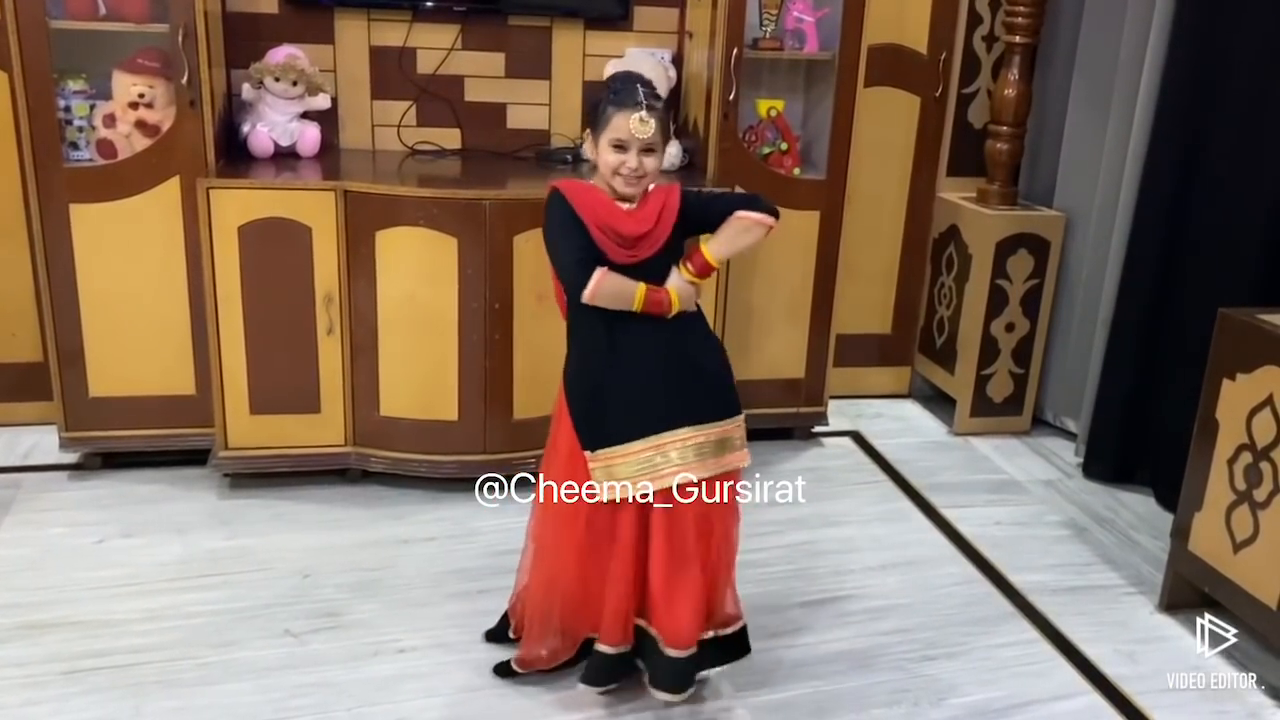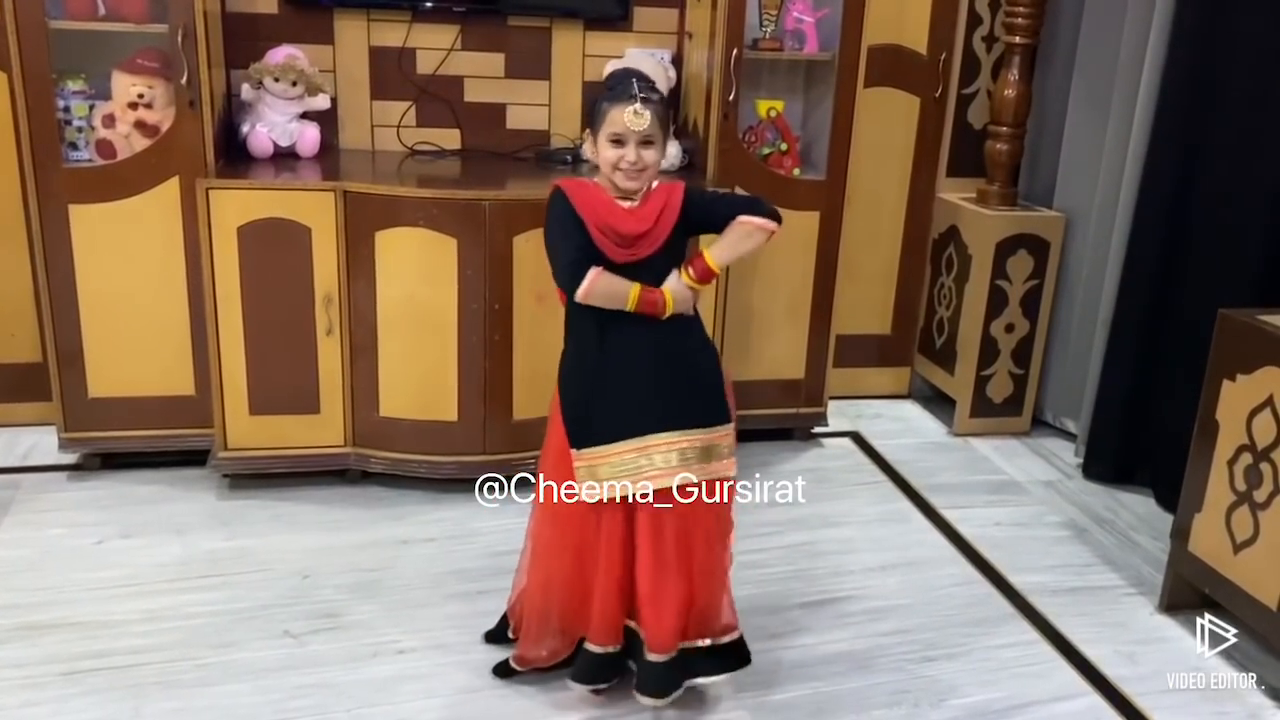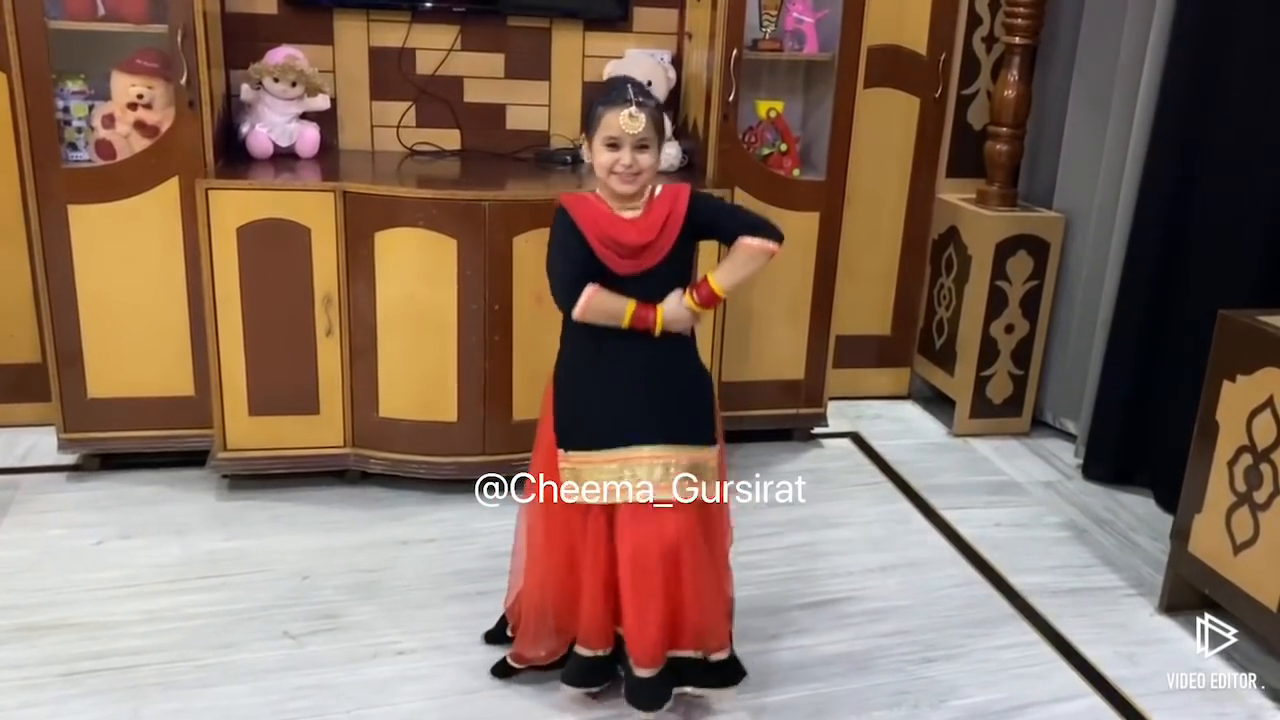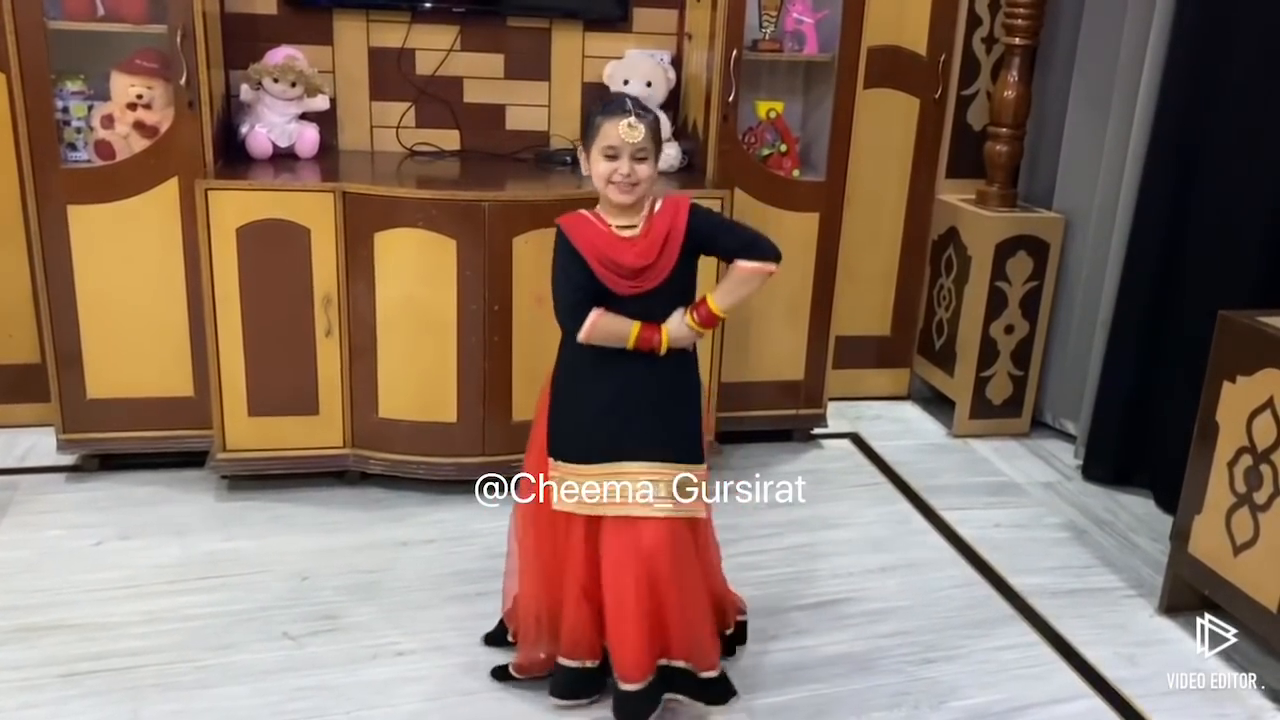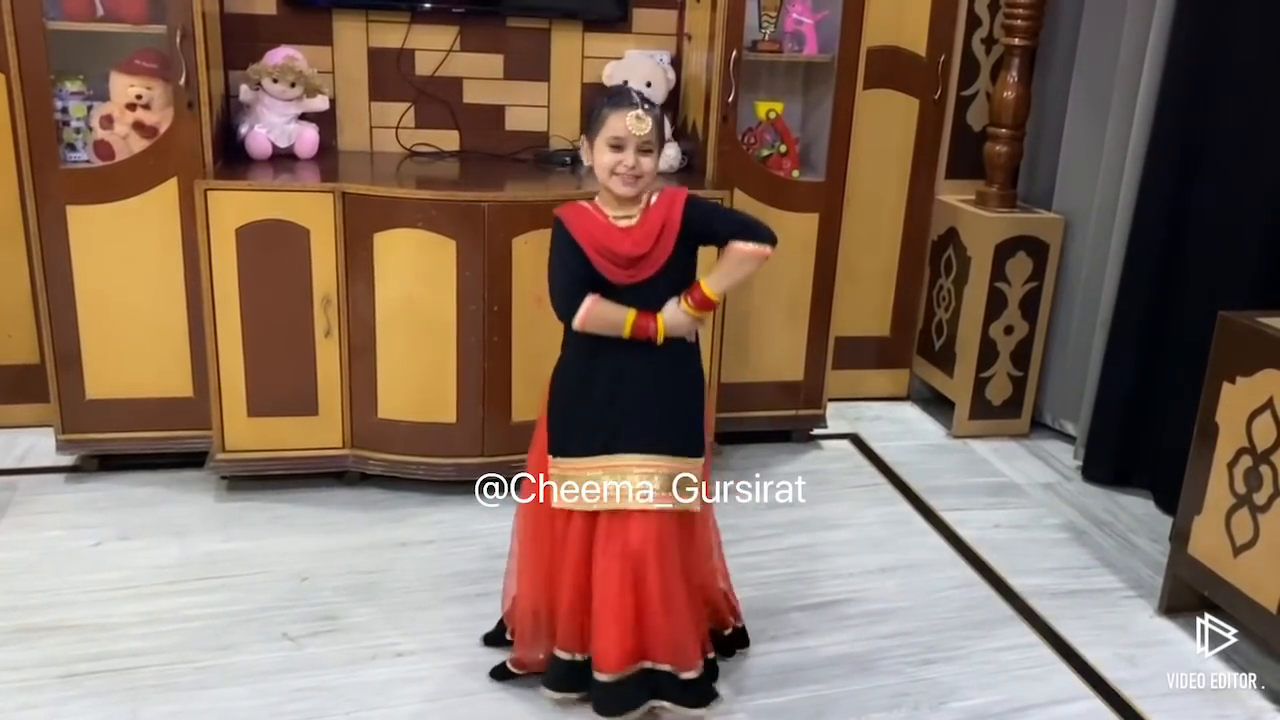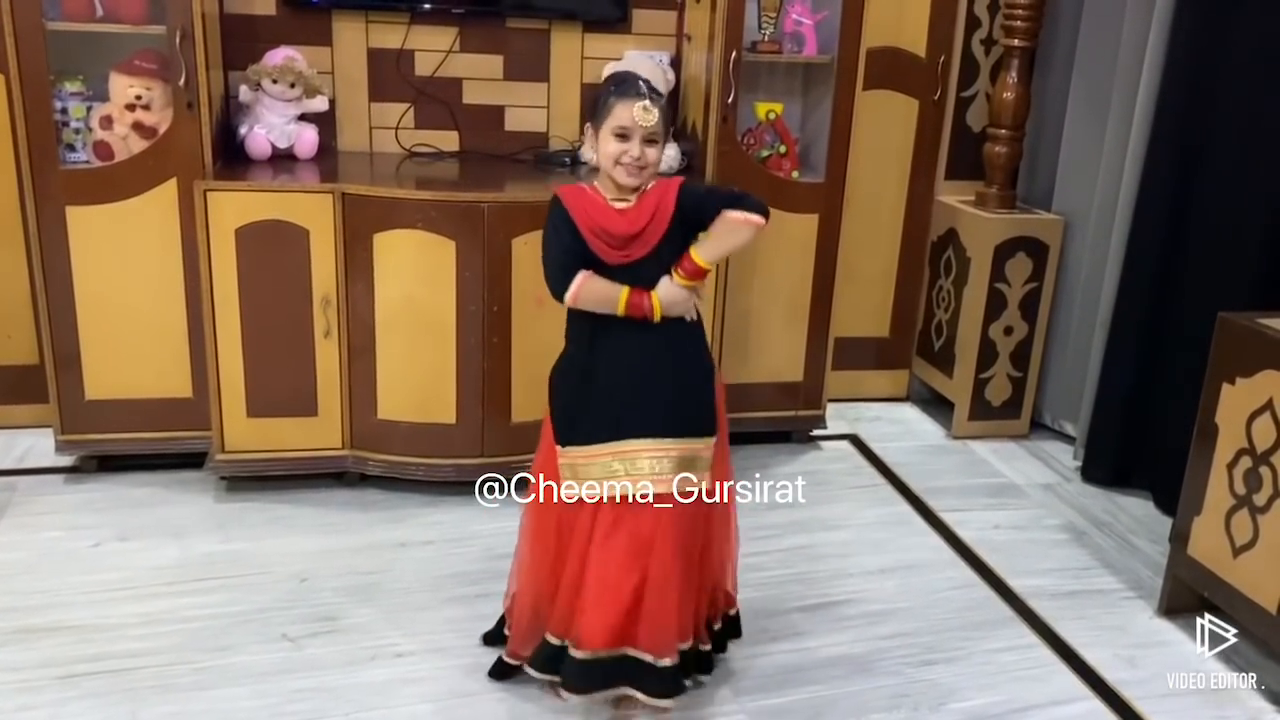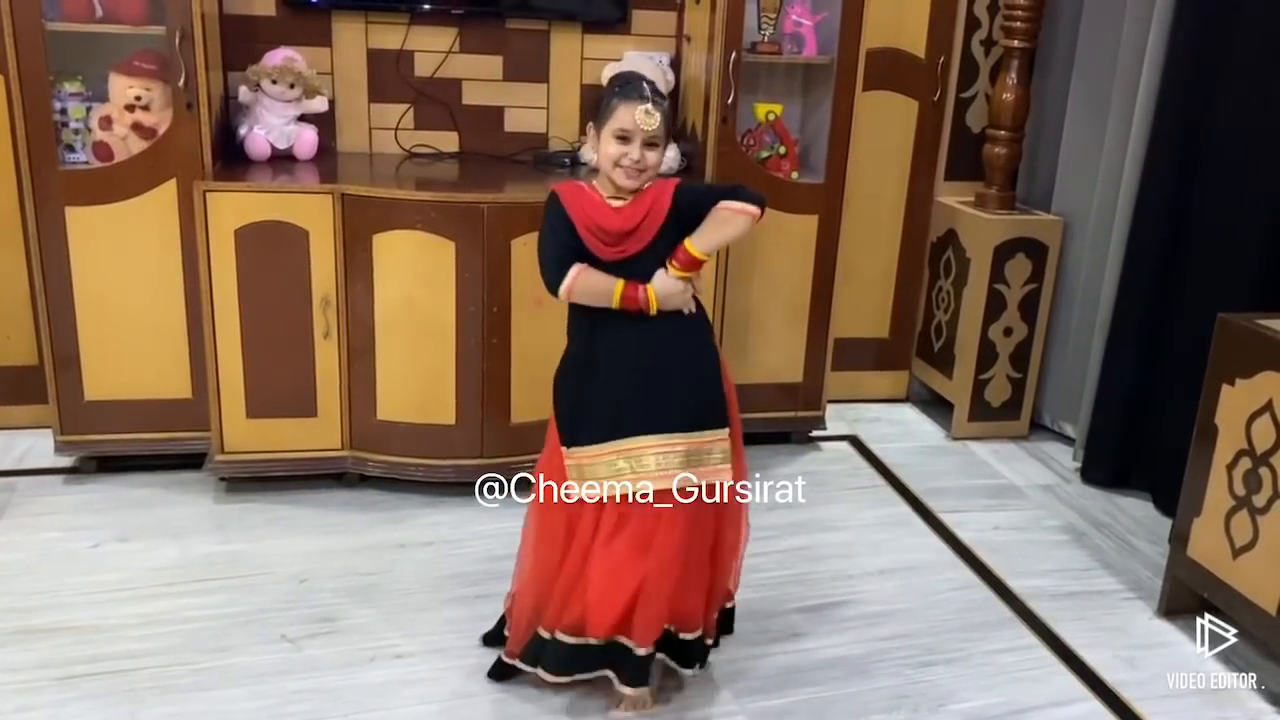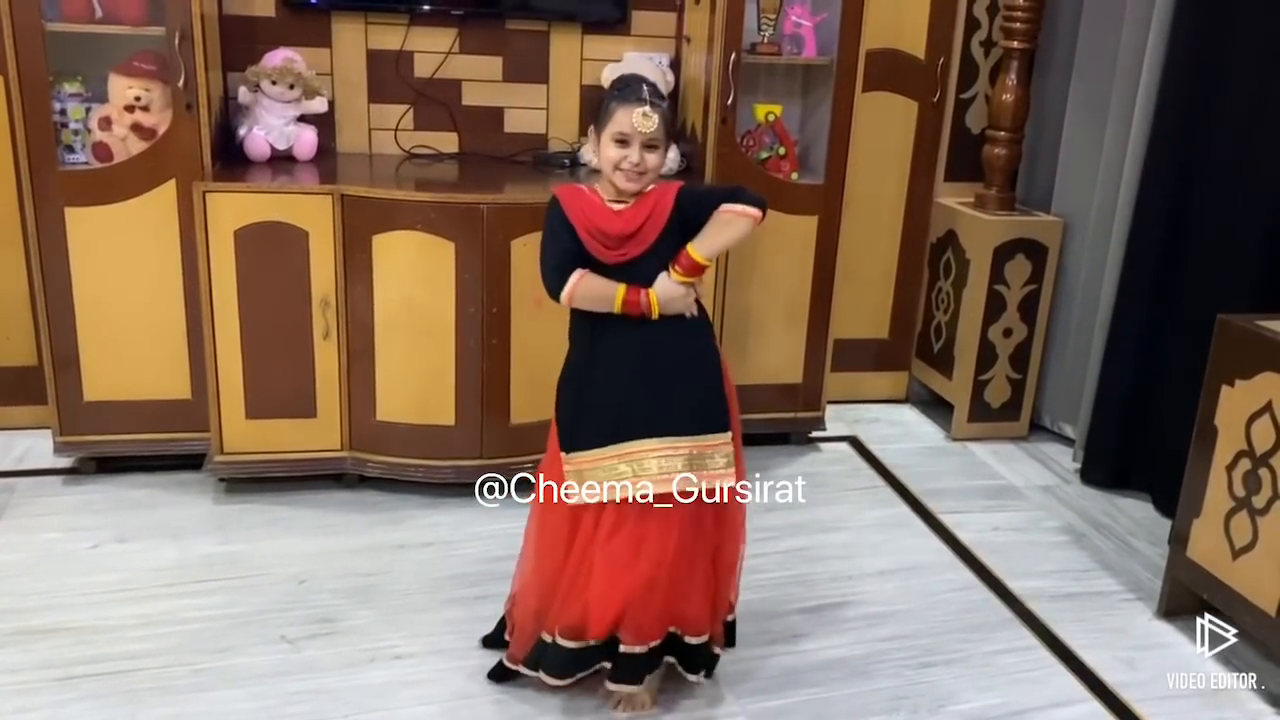
dt=0.1s
person 1, frame 1
left shoulder: (675, 203)
right shoulder: (566, 203)
left elbow: (759, 213)
right elbow: (582, 282)
left wrist: (694, 269)
right wrist: (663, 300)
left hip: (688, 387)
right hip: (606, 392)
left knee: (686, 518)
right knee: (601, 520)
left ankle: (680, 642)
right ankle: (596, 636)
person 1, frame 2
left shoulder: (678, 202)
right shoulder: (568, 202)
left elbow: (762, 217)
right elbow: (579, 280)
left wrist: (695, 275)
right wrist: (659, 301)
left hip: (678, 390)
right hip: (598, 392)
left knee: (678, 522)
right knee: (594, 521)
left ankle: (669, 646)
right ankle: (590, 637)
person 1, frame 3
left shoulder: (683, 206)
right shoulder: (573, 214)
left elbow: (764, 237)
right elbow: (572, 299)
left wrist: (698, 300)
right wrist: (655, 317)
left hip: (670, 401)
right hip: (589, 404)
left knee: (668, 532)
right knee: (585, 529)
left ankle: (665, 654)
right ankle: (582, 642)
person 1, frame 4
left shoulder: (682, 219)
right shoulder: (573, 233)
left elbow: (762, 255)
right elbow: (577, 320)
left wrist: (700, 318)
right wrist: (658, 336)
left hip: (662, 414)
right hip: (584, 415)
left knee: (656, 546)
right knee: (575, 540)
left ankle: (654, 665)
right ankle: (575, 650)
person 1, frame 5
left shoulder: (681, 212)
right shoulder: (571, 224)
left elbow: (757, 238)
right elbow: (573, 306)
left wrist: (697, 302)
right wrist: (655, 324)
left hip: (664, 409)
right hip: (587, 405)
left knee: (651, 539)
right knee: (575, 534)
left ankle: (658, 667)
right ankle: (570, 650)
person 1, frame 6
left shoulder: (677, 200)
right shoulder: (568, 205)
left elbow: (749, 212)
right elbow: (566, 285)
left wrist: (685, 275)
right wrist: (651, 304)
left hip: (673, 395)
right hip: (592, 395)
left knee: (659, 526)
right knee: (578, 524)
left ankle: (645, 658)
right ankle: (566, 639)
person 1, frame 7
left shoulder: (675, 200)
right shoulder: (566, 203)
left elbow: (745, 204)
right elbow: (560, 277)
left wrist: (680, 266)
right wrist: (647, 297)
left hip: (680, 392)
right hip: (596, 393)
left knee: (665, 526)
right knee: (583, 520)
left ankle: (640, 655)
right ankle: (567, 637)
person 1, frame 8
left shoulder: (676, 203)
right shoulder: (568, 207)
left elbow: (747, 206)
right elbow: (562, 282)
left wrist: (682, 271)
right wrist: (648, 301)
left hip: (681, 395)
right hip: (598, 396)
left knee: (665, 529)
right knee: (584, 524)
left ankle: (640, 656)
right ankle: (568, 640)
